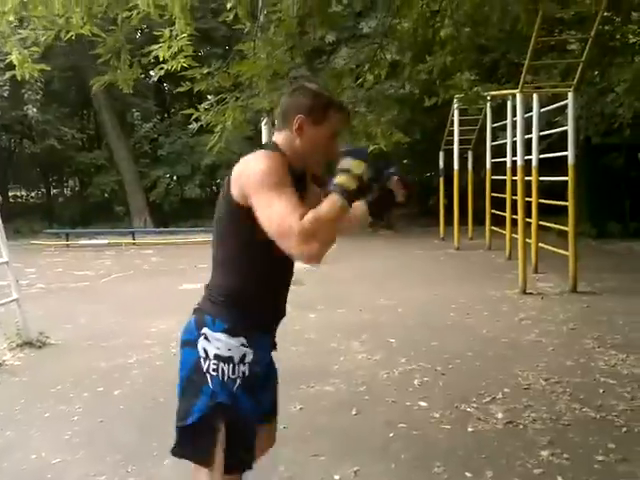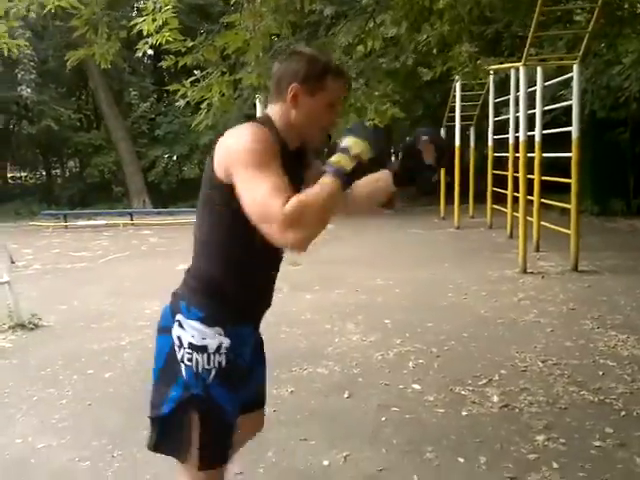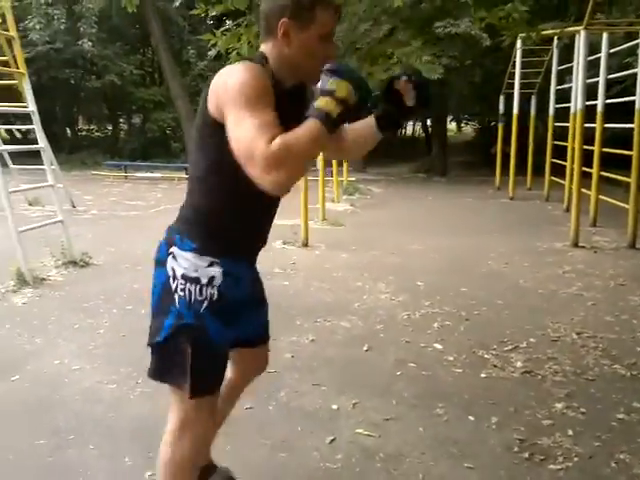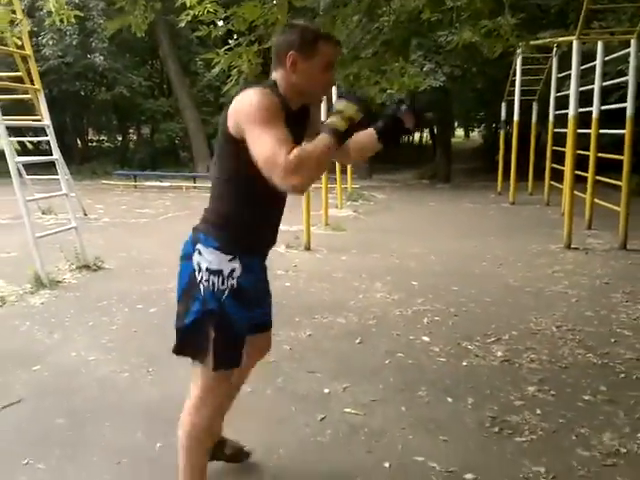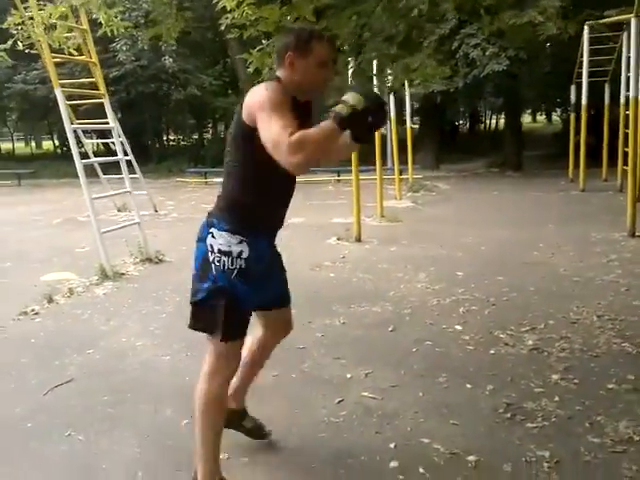
dt=1s
person 1, frame 1
left shoulder: (290, 174)
right shoulder: (263, 166)
left elbow: (336, 218)
right elbow: (308, 246)
left wrist: (373, 202)
right wrist: (347, 181)
left hip: (248, 339)
right hip: (225, 342)
left knee: (261, 439)
person 1, frame 2
left shoulder: (290, 150)
right shoulder: (250, 142)
left elbow: (345, 199)
right elbow: (292, 231)
left wrist: (400, 172)
right wrist: (346, 163)
left hip: (239, 327)
right hip: (205, 330)
left knee: (247, 425)
person 1, frame 3
left shoulder: (291, 90)
right shoulder: (242, 80)
left elbow: (346, 146)
right elbow: (274, 173)
left wrist: (387, 113)
right wrist: (331, 106)
left hip: (236, 264)
right hip: (199, 265)
left knee: (251, 363)
right knee: (193, 417)
person 1, frame 4
left shoulder: (298, 109)
right shoulder: (256, 102)
left elbow: (343, 151)
right elbow: (291, 176)
left wrist: (384, 130)
right wrist: (338, 125)
left hip: (246, 258)
right hip: (220, 259)
left knee: (255, 348)
right knee: (215, 387)
left ankle: (211, 436)
person 1, frame 5
left shoulder: (299, 103)
right shoulder: (266, 94)
left elbow: (328, 154)
right elbow: (296, 158)
left wrist: (358, 130)
right wrist: (344, 112)
left hip: (259, 240)
right hip: (230, 242)
left knee: (278, 326)
right knee: (224, 357)
left ankle: (233, 403)
